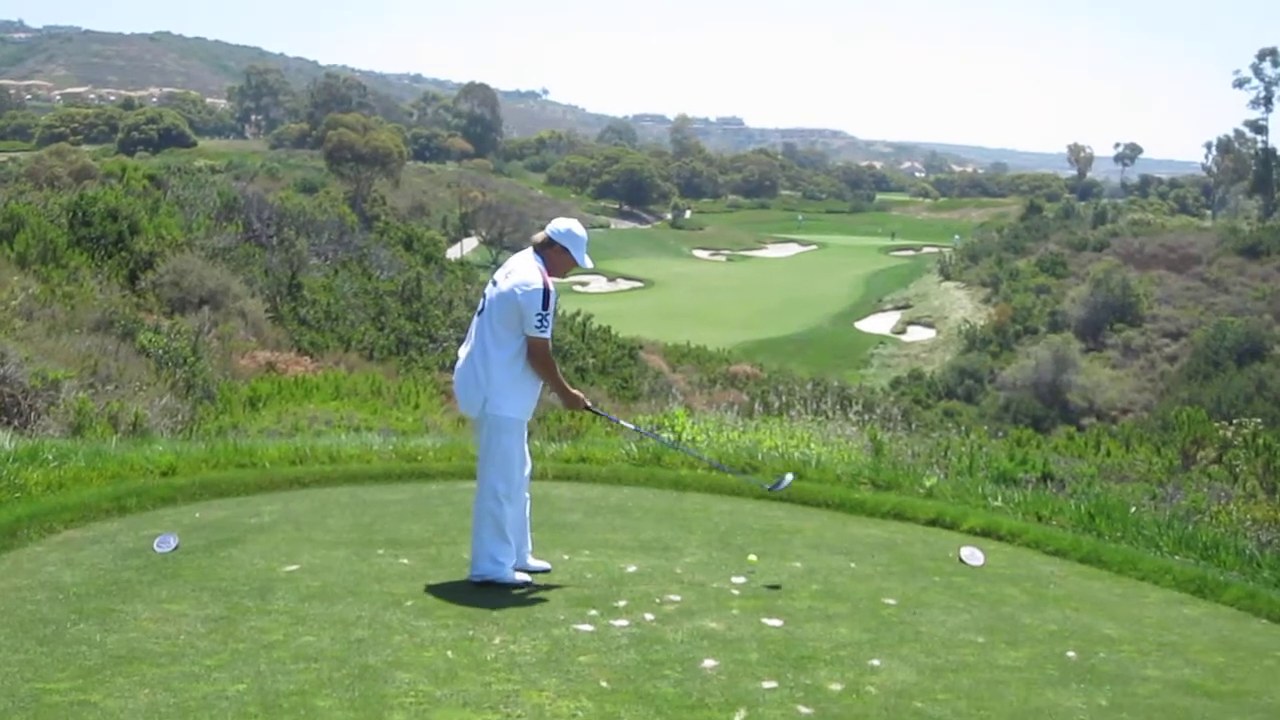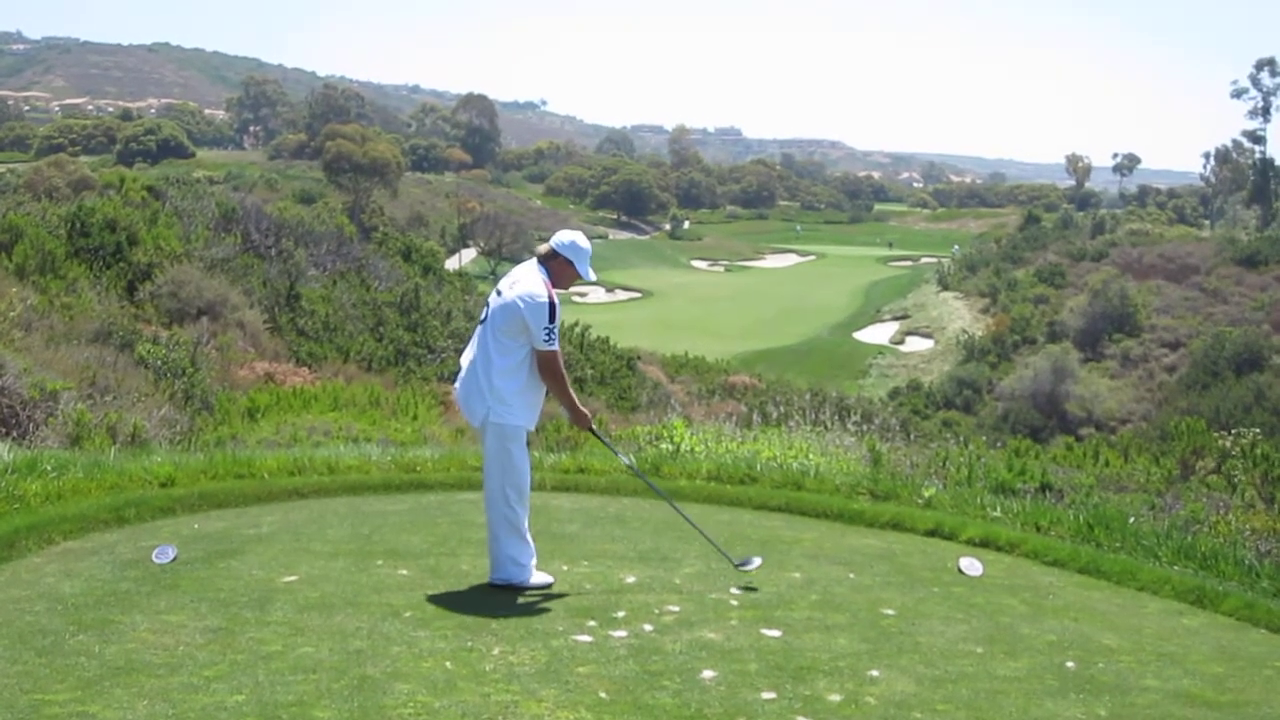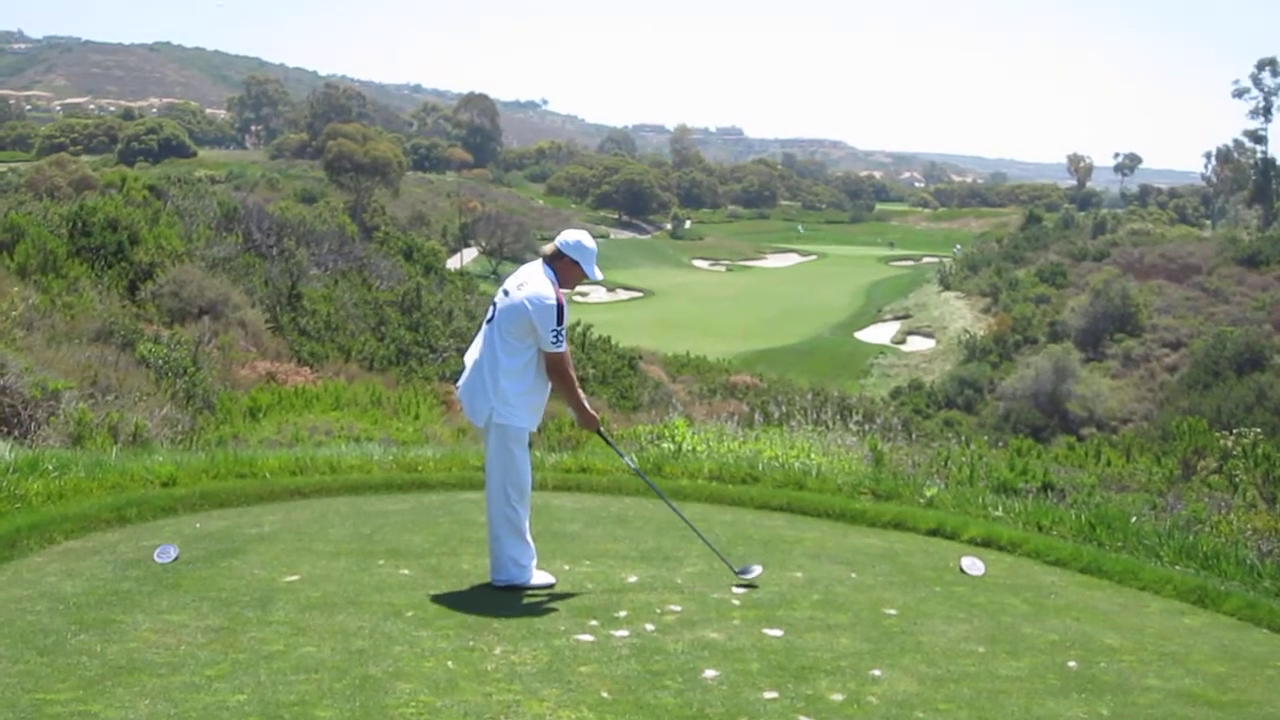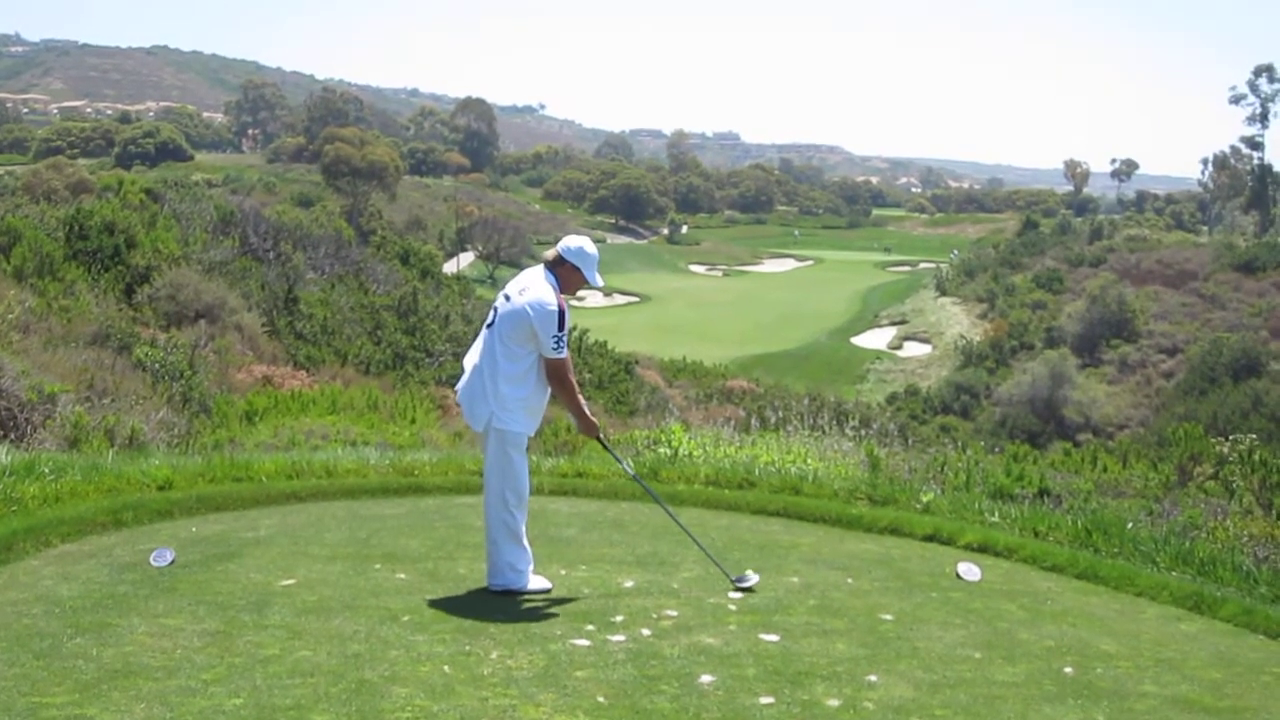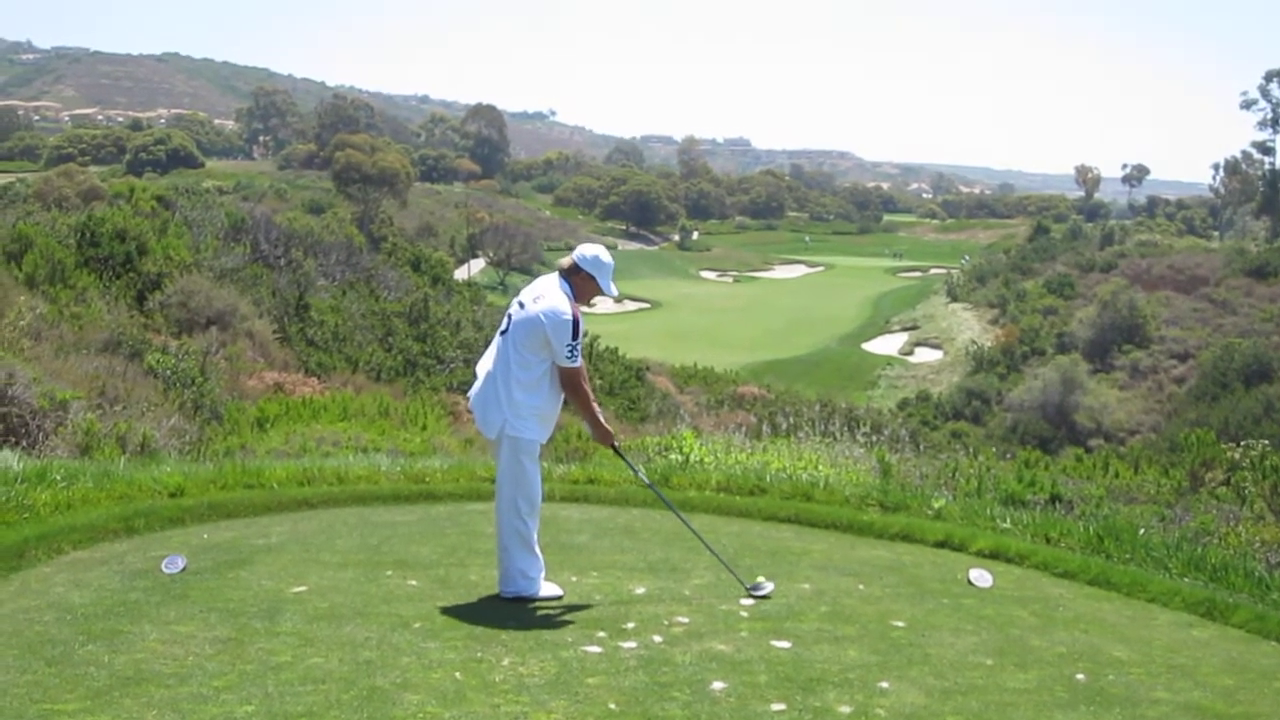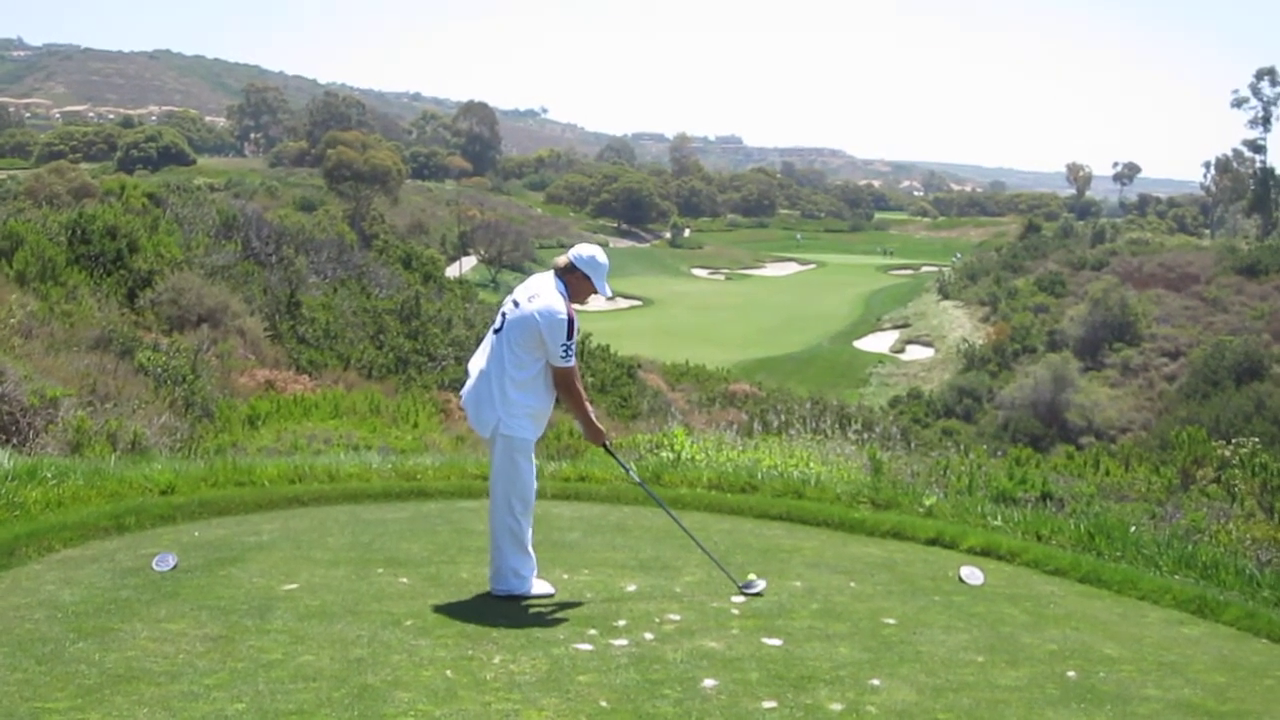
dt=0.3s
person 1, frame 1
left shoulder: (521, 263)
right shoulder: (537, 285)
right elbow: (539, 354)
left wrist: (556, 386)
right wrist: (565, 393)
left hip: (496, 384)
right hip: (497, 391)
left knee: (515, 475)
right knee: (500, 480)
left ankle: (514, 555)
right ankle: (491, 565)
person 1, frame 2
left shoulder: (525, 273)
right shoulder: (541, 297)
left elbow: (549, 354)
right elbow: (548, 367)
left wrist: (569, 398)
right wrist: (574, 410)
left hip: (495, 392)
right hip: (499, 399)
left knee: (511, 484)
right knee: (509, 486)
left ankle: (514, 563)
right ankle: (512, 568)
person 1, frame 3
left shoulder: (530, 274)
right shoulder: (547, 298)
left elbow: (558, 353)
right elbow: (556, 369)
left wrist: (578, 394)
right wrist: (581, 410)
left hip: (495, 390)
right hip: (503, 398)
left knee: (510, 485)
right knee: (511, 487)
left ankle: (514, 564)
right ankle: (514, 570)
person 1, frame 4
left shoulder: (531, 278)
right shoulder: (549, 305)
left elbow: (559, 358)
right elbow: (557, 374)
left wrist: (578, 400)
right wrist: (582, 417)
left hip: (495, 395)
right hip: (502, 403)
left knee: (507, 490)
right knee: (509, 492)
left ankle: (510, 567)
right ankle: (510, 575)
person 1, frame 5
left shoulder: (545, 285)
right shoulder: (563, 313)
left elbow: (574, 367)
right elbow: (571, 382)
left wrist: (594, 407)
right wrist: (596, 424)
left hip: (505, 400)
right hip: (515, 410)
left knee: (519, 496)
right knee: (521, 499)
left ankle: (522, 574)
right ankle: (522, 582)
person 1, frame 6
left shoulder: (539, 283)
right shoulder: (558, 313)
left elbow: (566, 366)
right elbow: (564, 382)
left wrist: (585, 405)
right wrist: (589, 424)
left hip: (500, 398)
right hip: (508, 408)
left knee: (516, 492)
right knee: (514, 496)
left ankle: (514, 571)
right ankle: (513, 580)
